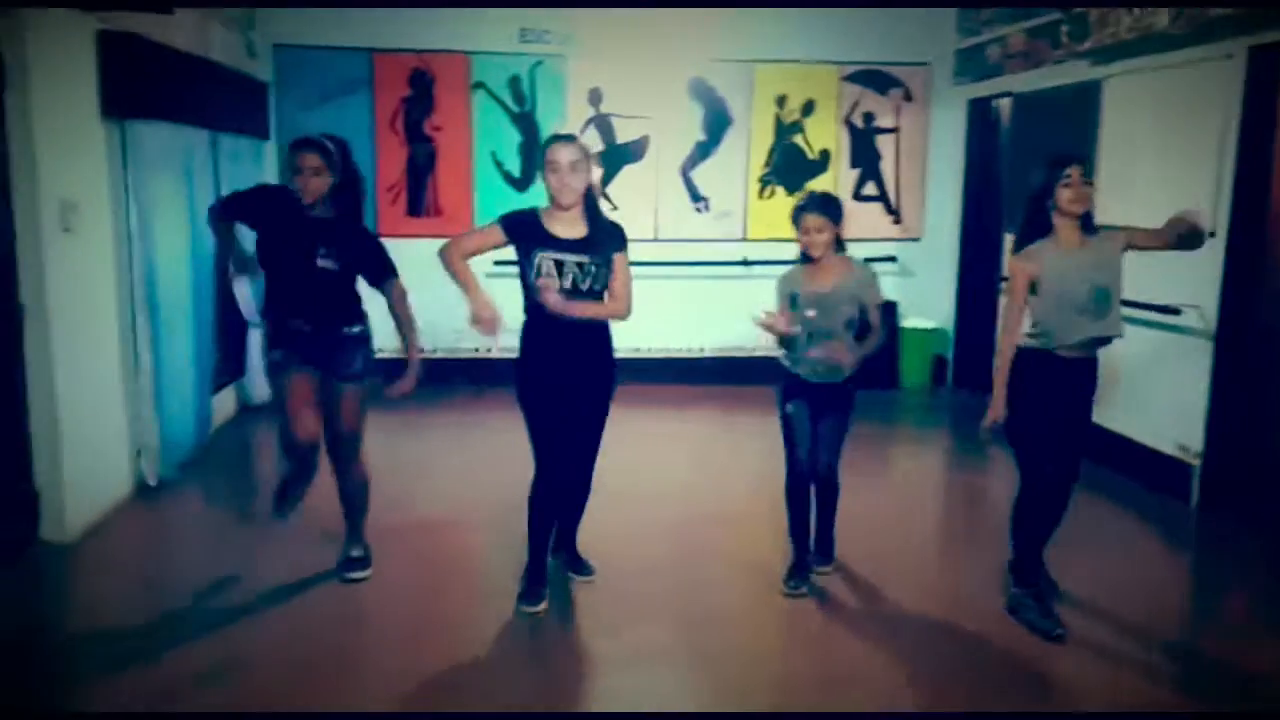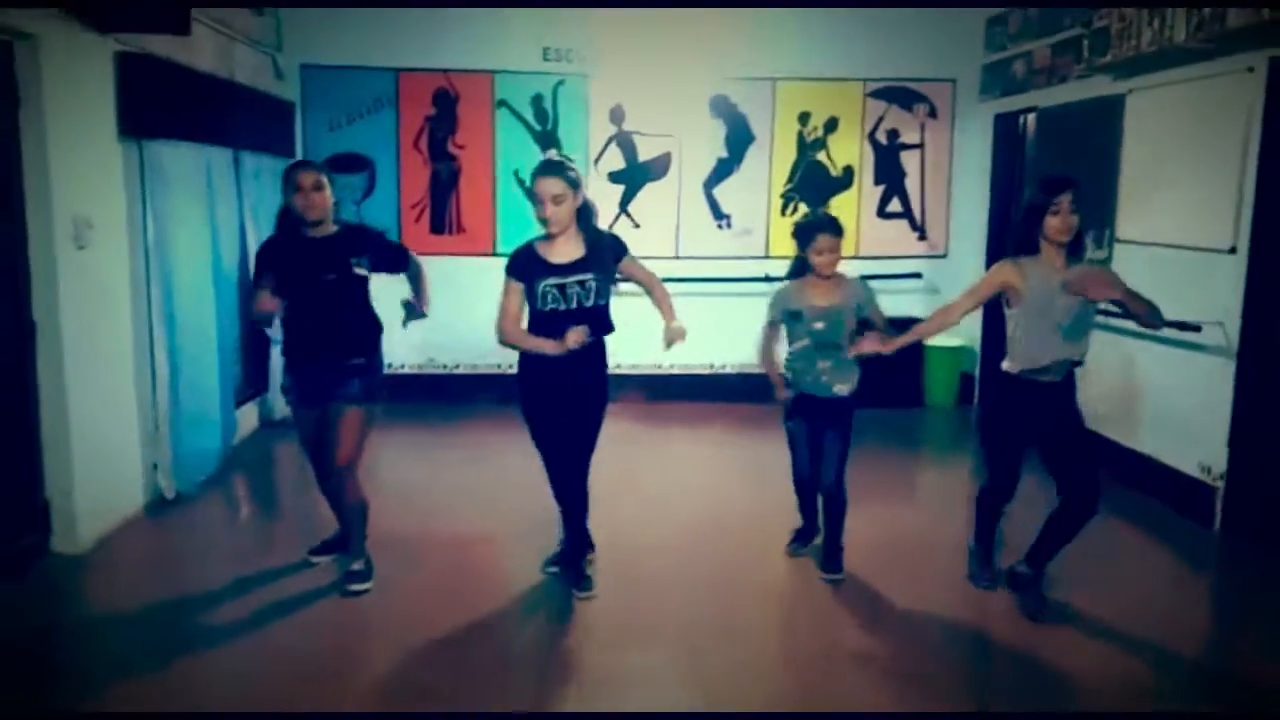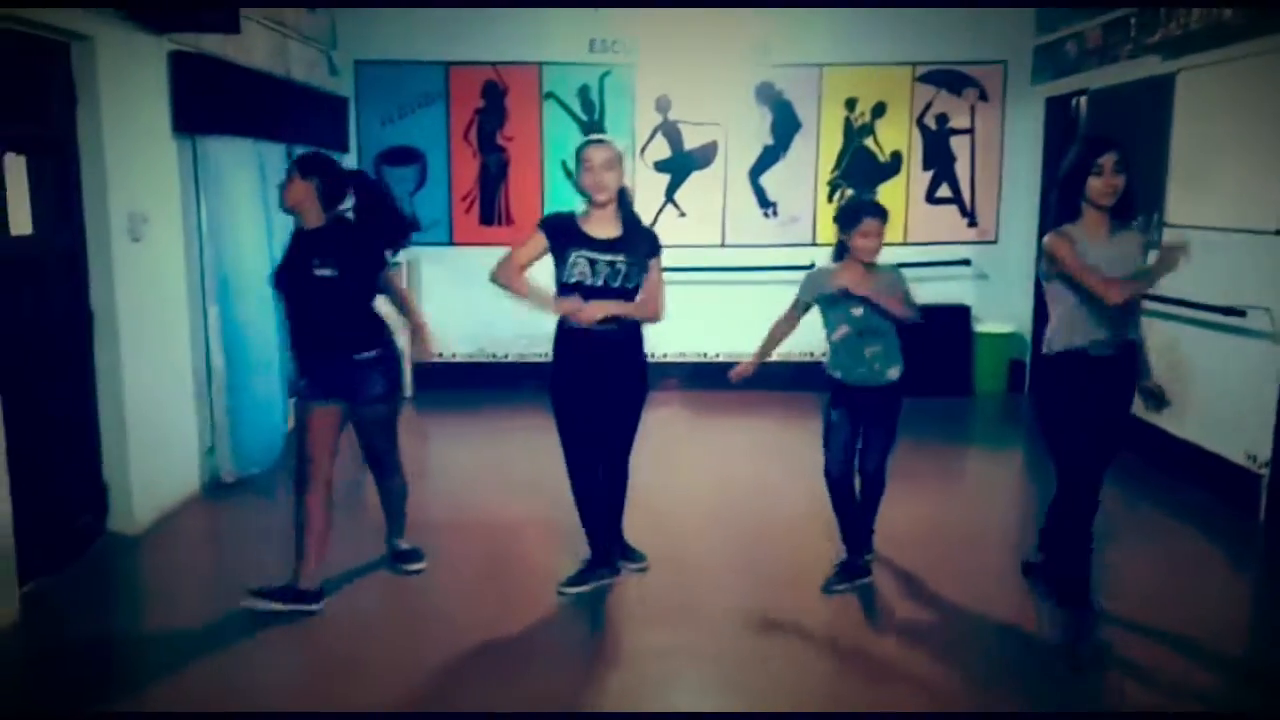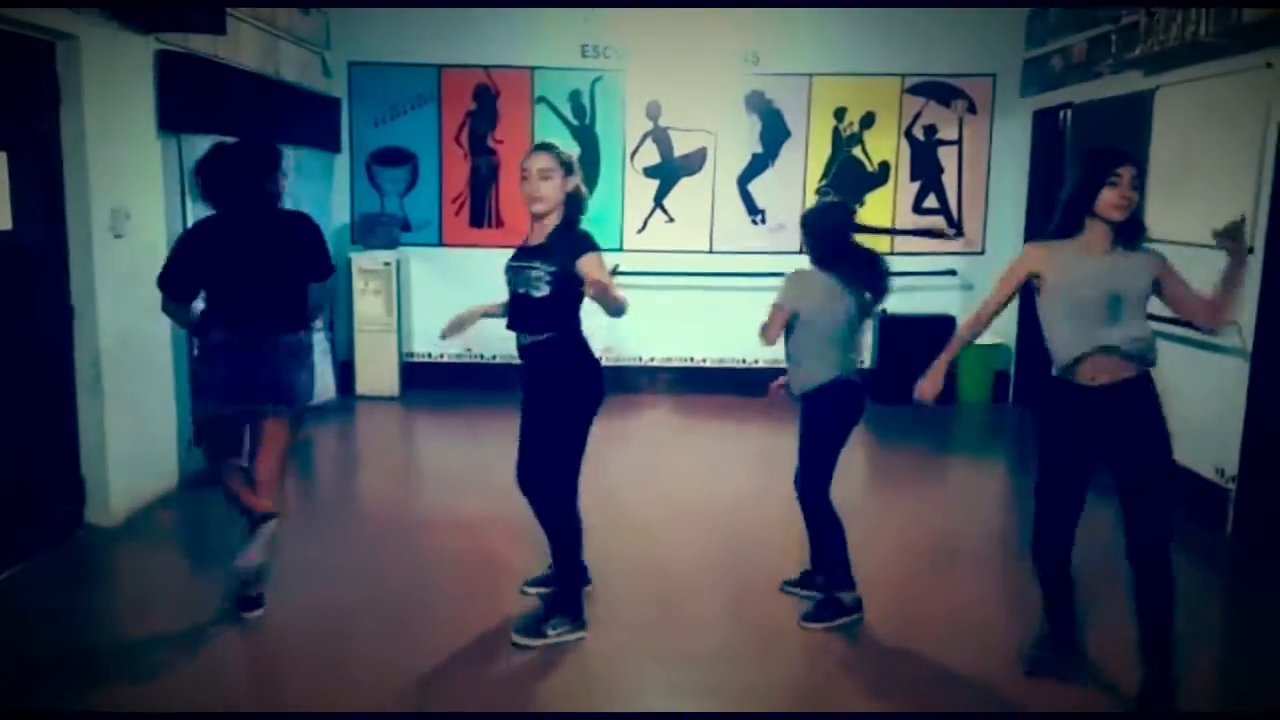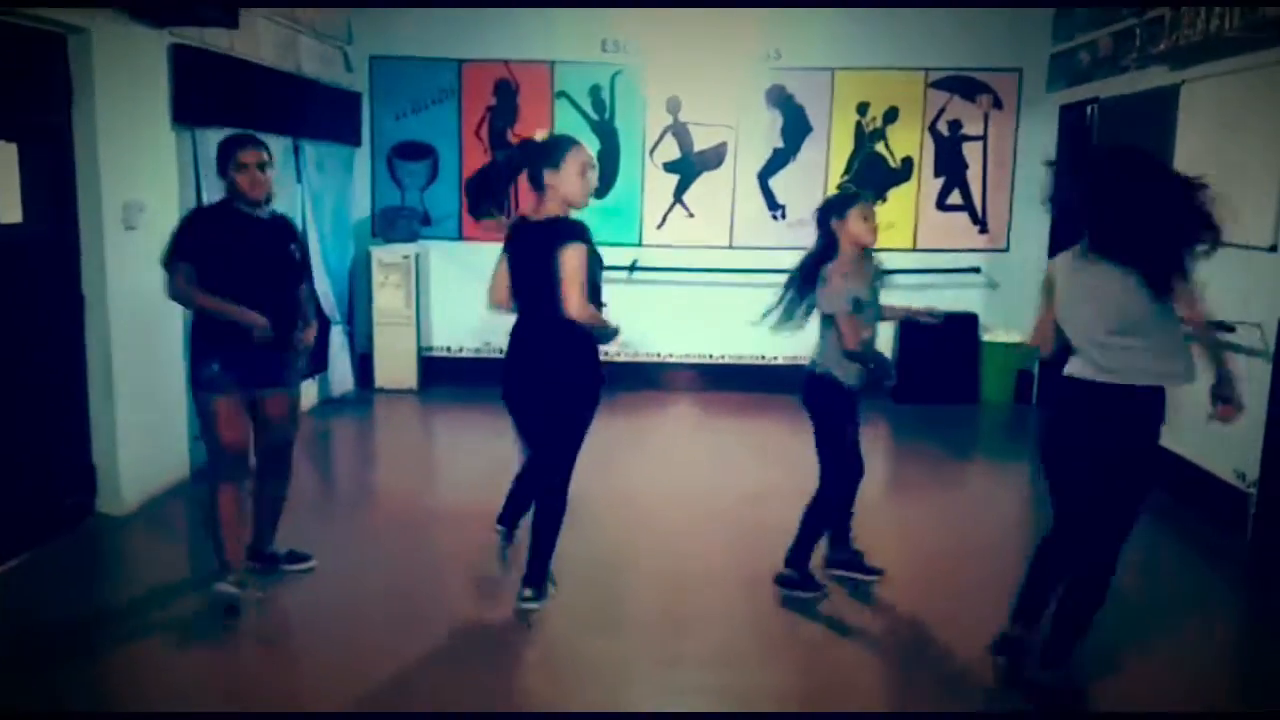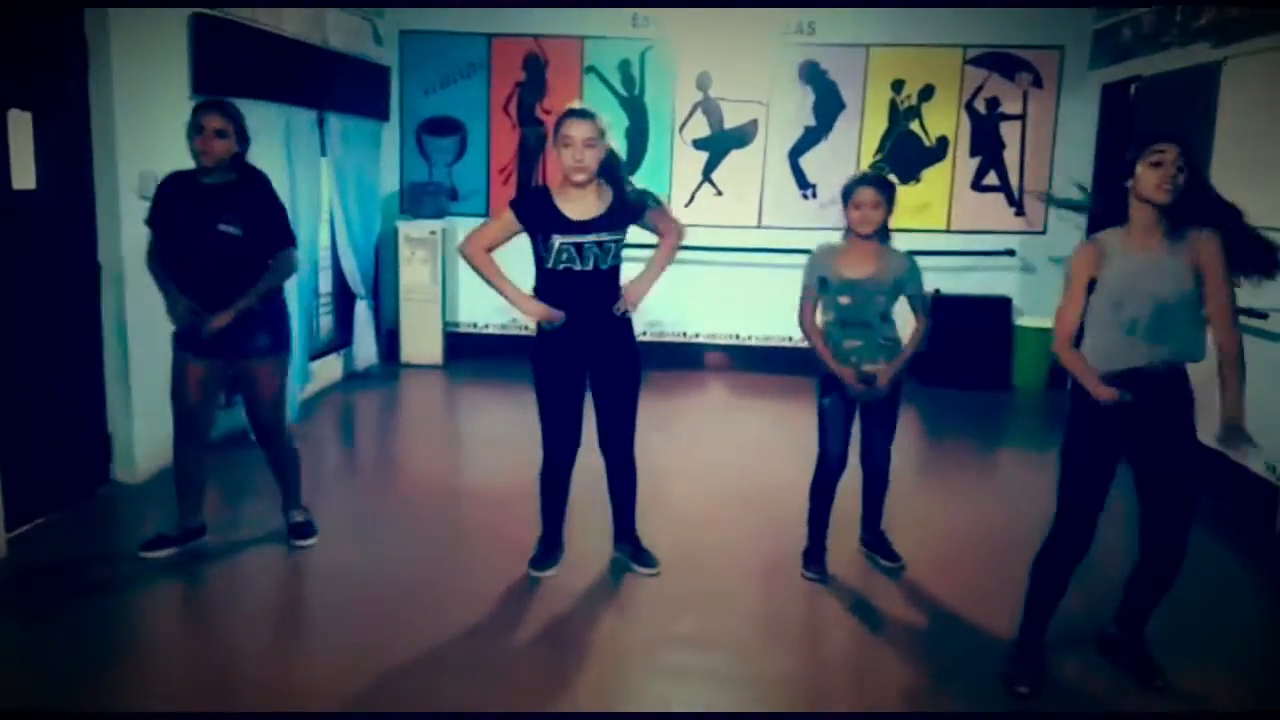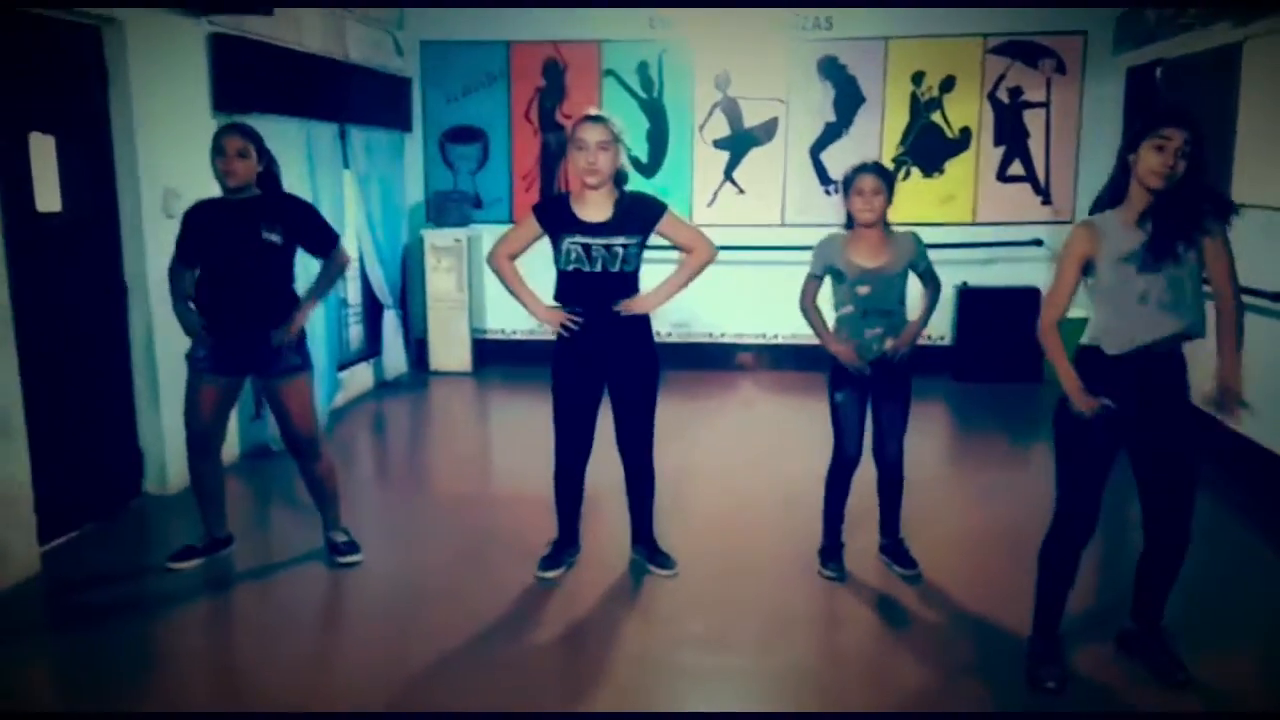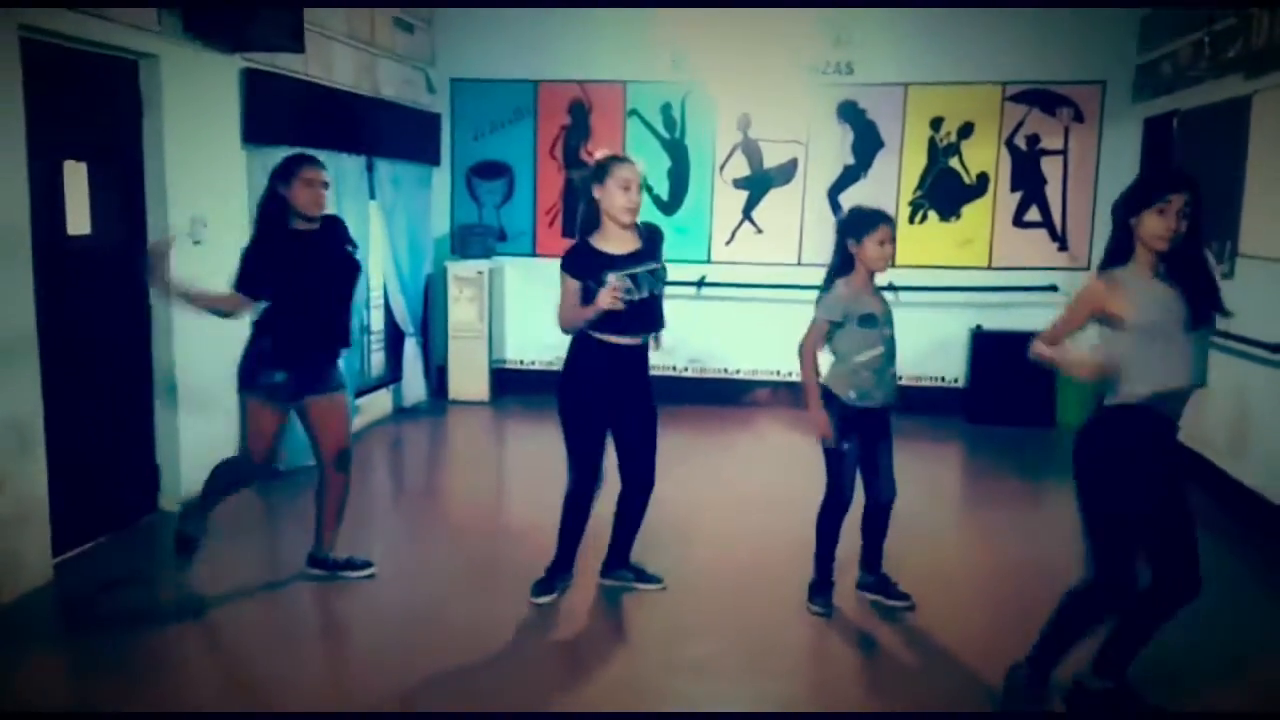
dt=0.5s
person 1, frame 1
left shoulder: (1111, 242)
right shoulder: (1031, 257)
left elbow: (1182, 241)
right elbow: (1009, 330)
left wrist: (1184, 228)
right wrist: (1000, 397)
left hip: (1079, 375)
right hip: (1035, 374)
left knee: (1060, 481)
right knee: (1038, 483)
left ankle: (1030, 565)
right ankle: (1022, 589)
person 1, frame 2
left shoulder: (1094, 275)
right shoulder: (1014, 271)
left elbow: (1154, 319)
right elbow: (955, 311)
left wrist: (1118, 294)
right wrist: (893, 344)
left hip: (1060, 396)
right hip: (1015, 394)
left knee: (1084, 495)
right knee: (1001, 487)
left ankle: (1027, 571)
right ankle: (982, 549)
person 1, frame 3
left shoulder: (1133, 239)
right shoulder: (1060, 241)
right elbow: (1110, 293)
left wrist: (1143, 374)
right wrist: (1161, 268)
left hip: (1113, 373)
right hip: (1066, 375)
left knee: (1080, 487)
right knee: (1080, 492)
left ankle: (1047, 563)
right ankle: (1075, 606)
person 1, frame 4
left shoulder: (1148, 264)
right shoulder: (1042, 256)
left elbow: (1211, 319)
right elbow: (988, 310)
left wrist: (1236, 258)
right wrist: (940, 366)
left hip: (1134, 408)
right hip: (1070, 407)
left knee: (1149, 548)
right knee: (1050, 537)
left ankle: (1158, 669)
right ankle: (1062, 639)
person 1, frame 5
left shoulder: (1061, 266)
right shoulder: (1161, 256)
left elbow: (1043, 344)
right elbow: (1200, 326)
right wrist: (1225, 386)
left hip: (1070, 408)
right hip: (1127, 416)
left knee: (1069, 530)
right knee: (1100, 545)
left ankle: (1020, 633)
right ankle: (1046, 661)
person 1, frame 6
left shoulder: (1205, 243)
right shoulder: (1096, 251)
left elbow: (1225, 328)
right elbow: (1063, 341)
left wrist: (1233, 412)
right wrist: (1095, 386)
left hip: (1169, 403)
right hip: (1101, 404)
left knee: (1168, 544)
right knee: (1071, 534)
left ankle: (1125, 636)
right ankle: (1028, 645)
person 1, frame 7
left shoulder: (1198, 220)
right shoulder: (1091, 232)
left elbow: (1227, 300)
right elbow: (1049, 319)
left wrist: (1229, 378)
right wrist: (1073, 389)
left hip: (1165, 382)
right hip: (1099, 380)
left knee: (1172, 522)
right knee: (1076, 518)
left ankle: (1144, 631)
right ankle: (1044, 639)
person 1, frame 8
left shoulder: (1184, 281)
right shoulder: (1109, 287)
right elbow: (1041, 343)
right wrist: (1073, 360)
left hip: (1156, 445)
right hip: (1115, 441)
left knee: (1180, 579)
right knee: (1115, 581)
left ankle: (1104, 679)
right ankle: (1033, 671)
person 2, frame 1
left shoulder: (609, 235)
right shoulder: (523, 225)
left elbow: (620, 306)
right elbow: (451, 251)
left wrist: (567, 304)
right wrist: (477, 299)
left hip: (592, 362)
right hip: (539, 360)
left knee: (582, 464)
right knee: (551, 467)
left ankle: (565, 545)
right ankle: (535, 571)
person 2, frame 2
left shoulder: (606, 247)
right shoulder: (524, 260)
left elbow: (650, 282)
right elbow: (507, 332)
left wrist: (670, 319)
right wrist: (556, 346)
left hip: (589, 374)
right hip: (540, 376)
left knee: (574, 468)
right knee: (557, 466)
left ankle: (573, 554)
right ankle: (577, 542)
person 2, frame 3
left shoulder: (643, 239)
right shoulder: (558, 227)
left elbow: (653, 310)
right elbow: (502, 273)
left wrist: (609, 307)
right wrist: (553, 301)
left hip: (624, 362)
right hip: (572, 361)
left knee: (614, 458)
right knee: (582, 462)
left ankle: (615, 539)
right ankle: (602, 557)
person 2, frame 4
left shoulder: (575, 241)
right shoulder: (530, 241)
left elbow: (615, 303)
left wrist: (604, 291)
right wrist: (475, 313)
left hip: (571, 377)
right hip: (539, 375)
left knee: (555, 487)
right knee: (533, 480)
left ankle: (567, 608)
right ankle: (569, 568)
person 2, frame 5
left shoulder: (520, 233)
right shoulder: (572, 233)
left elbow: (498, 300)
right elbow: (576, 308)
right wrist: (606, 326)
left hip: (524, 366)
right hip: (566, 369)
left knee: (540, 460)
right knee: (557, 471)
left ankle: (506, 526)
right ankle: (534, 580)
person 2, frame 6
left shoulder: (627, 201)
right shoulder: (534, 204)
left elbow: (673, 232)
right elbow: (472, 247)
left wrist: (643, 283)
right wrist: (521, 299)
left hip: (613, 335)
right hip: (558, 338)
left knee: (618, 445)
right knee: (560, 447)
left ankle: (627, 538)
right ankle: (550, 540)
person 2, frame 7
left shoulder: (641, 208)
right shoulder: (553, 210)
left elbow: (702, 248)
right elbow: (499, 255)
left wrist: (657, 296)
right wrist: (536, 307)
left hip: (631, 337)
right hip: (577, 340)
left knee: (637, 448)
right knee: (571, 449)
left ankle: (644, 541)
right ankle: (566, 542)
person 2, frame 8
left shoulder: (652, 238)
right shoulder: (581, 255)
right elbow: (567, 321)
left wrist: (655, 319)
right wrist: (595, 308)
left hip: (634, 369)
right hip: (589, 368)
left knee: (641, 476)
right knee: (585, 478)
left ankle: (617, 563)
right ankle: (561, 567)
person 3, frame 1
left shoulder: (352, 234)
right shoulder: (272, 204)
left elbow: (395, 294)
right elbow: (221, 211)
left wrist: (412, 360)
right wrist: (234, 252)
left hip: (345, 345)
right hip: (291, 343)
left knee: (346, 450)
right knee: (302, 437)
left ankle: (356, 543)
right ankle: (297, 474)
person 3, frame 2
left shoulder: (362, 240)
right shoulder: (277, 251)
left elbow: (409, 263)
right elbow: (265, 314)
left wrist: (420, 300)
right wrist: (263, 307)
left hip: (354, 369)
right hip: (303, 370)
left knee: (341, 469)
right knee: (321, 466)
left ankle: (358, 554)
right ankle: (347, 532)
person 3, frame 3
left shoulder: (346, 235)
right shoulder: (299, 239)
left elbow: (391, 281)
left wrist: (418, 328)
left hip: (368, 365)
right hip: (318, 372)
left knee: (384, 461)
right knee: (311, 472)
left ankle: (398, 541)
right ankle: (305, 585)
person 3, frame 4
left shoulder: (202, 235)
right shoulder: (302, 229)
left elbow: (173, 305)
right elbow: (318, 298)
left hip: (227, 362)
right hip: (289, 362)
left knee: (220, 453)
right knee: (266, 472)
left ankle: (257, 517)
right ankle: (251, 588)
person 3, frame 5
left shoulder: (284, 228)
right shoulder: (207, 223)
left elbow: (301, 288)
right elbow: (180, 287)
left wrist: (309, 324)
right wrist: (245, 316)
left hip: (277, 358)
right hip: (221, 358)
left knee: (276, 456)
right knee: (230, 463)
left ankle: (262, 547)
right ankle: (231, 572)
person 3, frame 6
left shoulder: (255, 193)
right shoulder: (173, 189)
left elbow: (285, 264)
right elbow: (157, 252)
left wrist: (231, 312)
right wrist: (173, 296)
left hip: (256, 325)
right hip: (196, 327)
left knee: (269, 427)
right knee: (188, 428)
left ankle: (295, 510)
right ankle: (190, 525)
person 3, frame 7
left shoulder: (286, 209)
right shoulder: (201, 216)
left elbow: (338, 258)
right elbow: (182, 270)
left wrist: (304, 309)
right wrist: (181, 307)
left hip: (276, 344)
right hip: (215, 344)
left knee: (305, 444)
right knee: (200, 443)
left ankle: (335, 530)
right ankle: (217, 535)
person 3, frame 8
left shoulder: (335, 231)
right shoulder: (270, 245)
right elbow: (236, 304)
left wrist: (337, 319)
right wrist: (172, 286)
left hip: (321, 365)
right hip: (273, 364)
left knee: (337, 458)
right knee: (255, 463)
left ankle: (323, 553)
right ankle: (196, 515)
person 4, frame 1
left shoulder: (859, 276)
right shoulder: (789, 279)
left elbow: (877, 330)
right elbow: (779, 329)
left wrist: (855, 351)
right wrist: (776, 327)
left hip: (836, 385)
right hip: (797, 383)
left knee: (824, 467)
right knee: (799, 467)
left ankle: (824, 545)
right ankle: (800, 557)
person 4, frame 2
left shoulder: (856, 290)
right shoulder: (787, 296)
left elbow: (884, 331)
right elbow: (768, 345)
left wrist: (876, 340)
right wrist: (777, 383)
left hip: (838, 400)
right hip: (799, 397)
left knee: (831, 480)
right knee: (805, 474)
left ankle: (832, 548)
right ankle: (809, 526)
person 4, frame 3
left shoulder: (890, 276)
right shoulder: (820, 279)
left elbow: (913, 317)
right elbow: (787, 322)
left wrist: (871, 293)
right wrist: (754, 361)
left hip: (885, 389)
right hip: (843, 389)
left knee: (873, 473)
right knee: (837, 473)
left ankle: (864, 536)
right ankle: (856, 559)
person 4, frame 4
left shoulder: (800, 281)
right shoulder: (854, 282)
left elbow: (770, 335)
left wrist: (778, 315)
right wrist: (795, 377)
left hip: (827, 399)
right hip: (841, 392)
left knee: (811, 490)
right knee: (809, 486)
left ankle: (844, 594)
right ankle: (820, 573)
person 4, frame 5
left shoulder: (865, 269)
right shoulder: (833, 278)
right elbow: (851, 343)
left wrist: (910, 313)
right wrist: (882, 362)
left hip: (842, 389)
right hip: (829, 391)
left knee: (849, 472)
right knee: (836, 480)
left ankle: (839, 552)
right ankle: (792, 570)
person 4, frame 6
left shoulder: (901, 265)
right shoulder: (823, 258)
left elbow: (922, 321)
right elbow: (807, 318)
left wrist: (894, 369)
right wrist: (837, 367)
left hip: (882, 377)
right hip: (836, 375)
left knee: (877, 462)
right knee: (831, 461)
left ankle: (872, 534)
right ankle: (814, 547)
person 4, frame 7
left shoulder: (908, 245)
right shoulder: (831, 247)
left elbow: (933, 287)
right elbow: (807, 299)
left wrist: (917, 327)
right wrist: (830, 341)
left hip: (893, 364)
right hip: (849, 366)
left knee: (891, 456)
right knee: (846, 455)
left ankle: (891, 541)
right ankle: (831, 543)
person 4, frame 8
left shoulder: (874, 293)
right shoulder: (841, 293)
right elbow: (808, 348)
left wrist: (888, 382)
right wrist: (816, 406)
left hip: (876, 411)
right hip: (843, 409)
left knee: (883, 495)
right knee: (839, 496)
left ankle: (872, 575)
right ankle: (821, 580)
